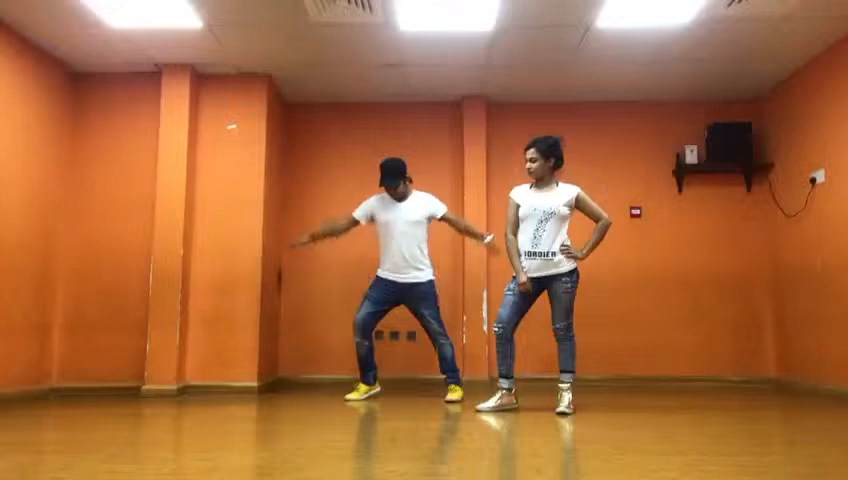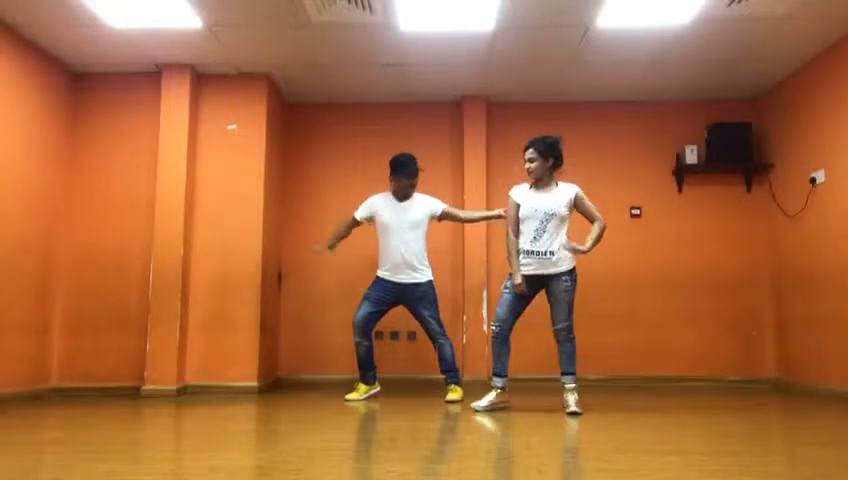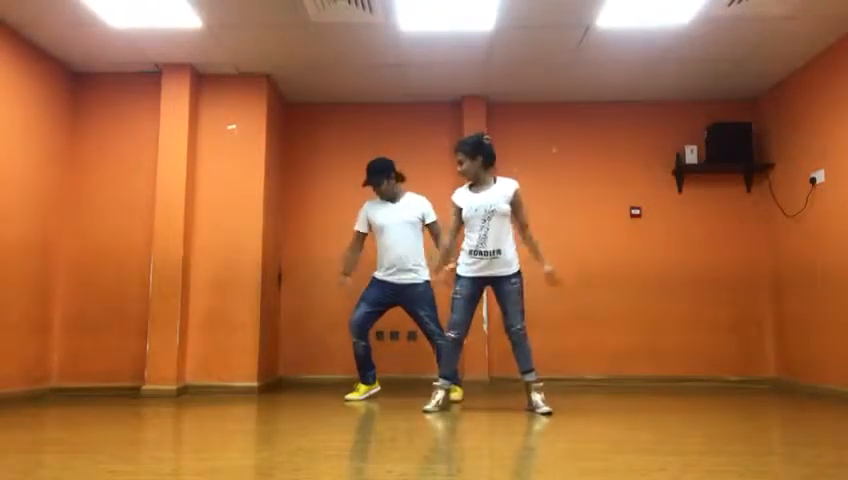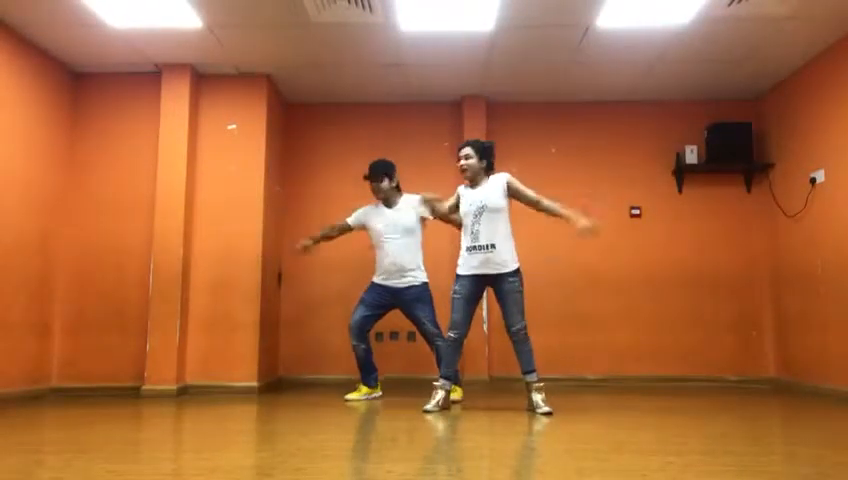
dt=1s
person 1, frame 1
left shoulder: (570, 193)
right shoulder: (519, 193)
left elbow: (604, 220)
right elbow: (510, 235)
left wrist: (584, 252)
right wrist: (519, 273)
left hip: (561, 272)
right hip: (527, 273)
left knee: (563, 331)
right knee: (502, 327)
left ankle: (566, 393)
right ankle: (506, 393)
person 1, frame 2
left shoulder: (570, 192)
right shoulder: (518, 193)
left elbow: (599, 221)
right elbow: (511, 235)
left wrist: (586, 247)
right wrist: (516, 273)
left hip: (560, 271)
right hip: (525, 272)
left knee: (563, 331)
right knee: (499, 326)
left ankle: (570, 393)
right ankle: (499, 391)
person 1, frame 3
left shoulder: (509, 188)
right shoulder: (460, 196)
left elbow: (523, 229)
right elbow: (452, 237)
left wrist: (543, 262)
right wrist: (437, 270)
left hip: (506, 271)
right hip: (469, 272)
left knee: (517, 330)
right knee: (455, 332)
left ankle: (534, 392)
right ankle: (441, 392)
person 1, frame 4
left shoulder: (502, 181)
right shoulder: (462, 192)
left elbow: (538, 202)
right elbow: (443, 211)
left wrist: (574, 218)
right wrist: (430, 202)
left hip: (505, 268)
right hip: (468, 271)
left knee: (518, 330)
right knee: (455, 331)
left ankle: (535, 392)
right ankle: (441, 390)
person 2, frame 1
left shoulder: (426, 201)
right shoulder: (374, 203)
left elbow: (455, 222)
right elbow: (345, 224)
left wrist: (483, 238)
right wrist: (312, 237)
left hip: (420, 281)
right hip: (386, 280)
left knee: (437, 332)
right knee: (361, 324)
left ankle: (454, 384)
right ankle: (368, 382)
person 2, frame 2
left shoulder: (426, 203)
right shoulder: (375, 202)
left elbow: (461, 215)
right elbow: (349, 224)
left wrist: (496, 213)
right wrist: (331, 242)
left hip: (419, 282)
right hip: (385, 280)
left knee: (437, 333)
right knee: (360, 324)
left ankle: (454, 384)
right ankle: (367, 382)
person 2, frame 3
left shoulder: (420, 203)
right shoulder: (369, 208)
left elbow: (438, 236)
right elbow: (357, 243)
right wrist: (346, 272)
left hip: (416, 282)
right hip: (382, 281)
left knee: (435, 333)
right knee: (357, 325)
left ankle: (453, 384)
right ankle: (368, 382)
person 2, frame 4
left shoulder: (417, 203)
right shoulder: (368, 212)
left elbow: (451, 217)
right elbow: (338, 228)
right wrist: (313, 240)
left hip: (414, 285)
right hip: (381, 285)
left knee: (434, 335)
right knee: (356, 327)
left ankle: (453, 384)
right ankle: (370, 385)
